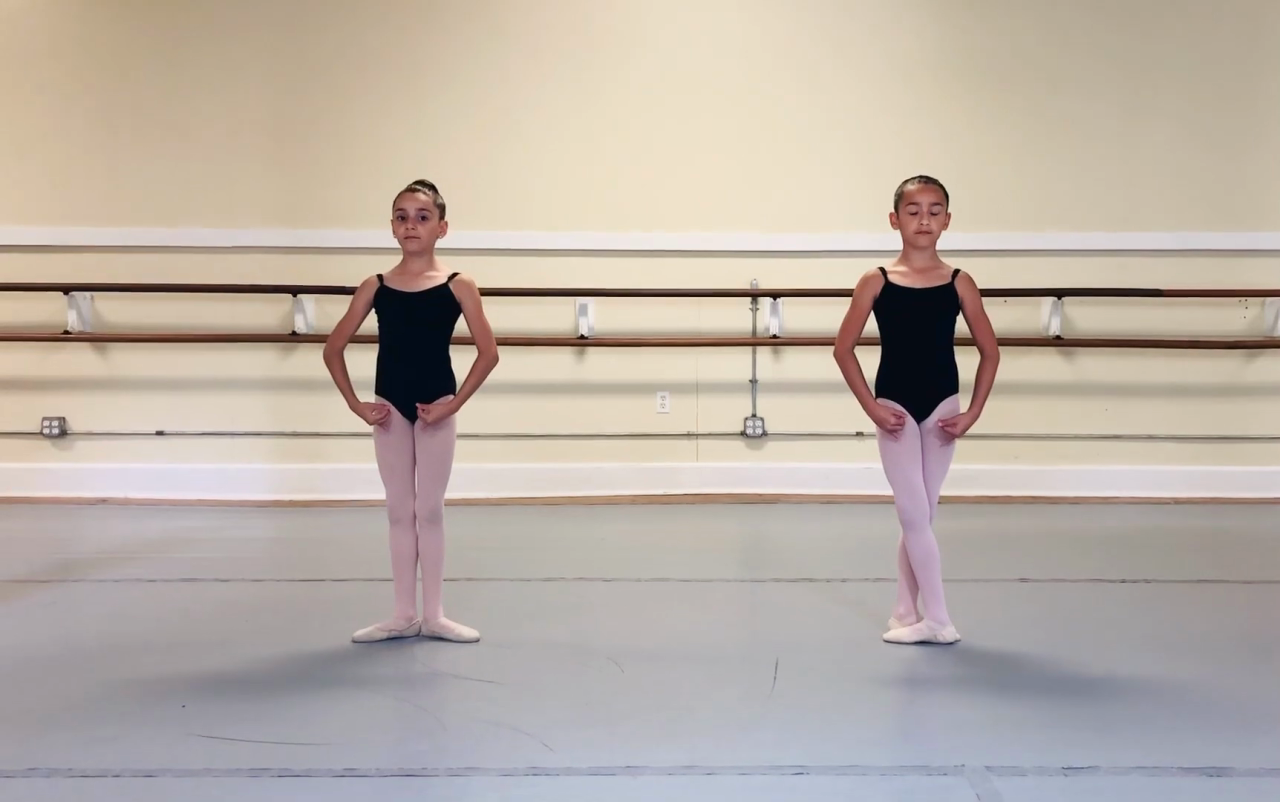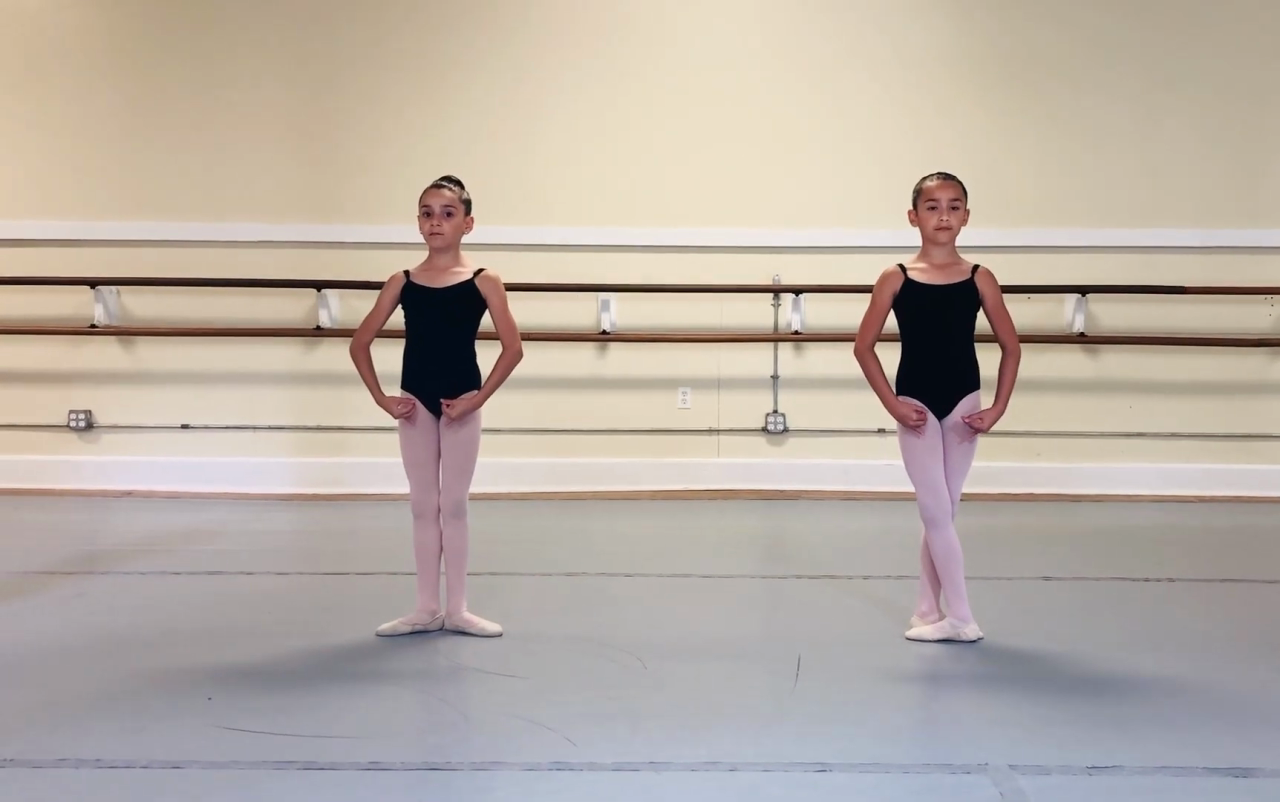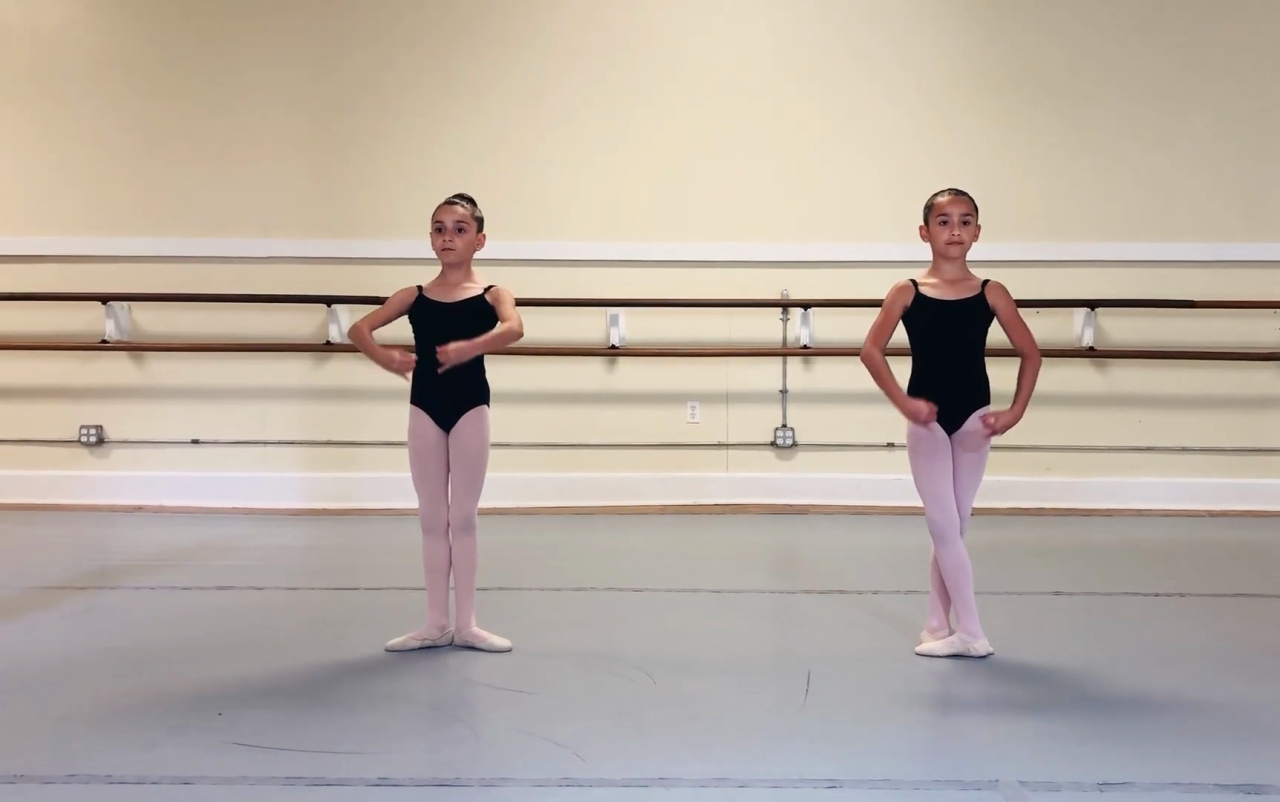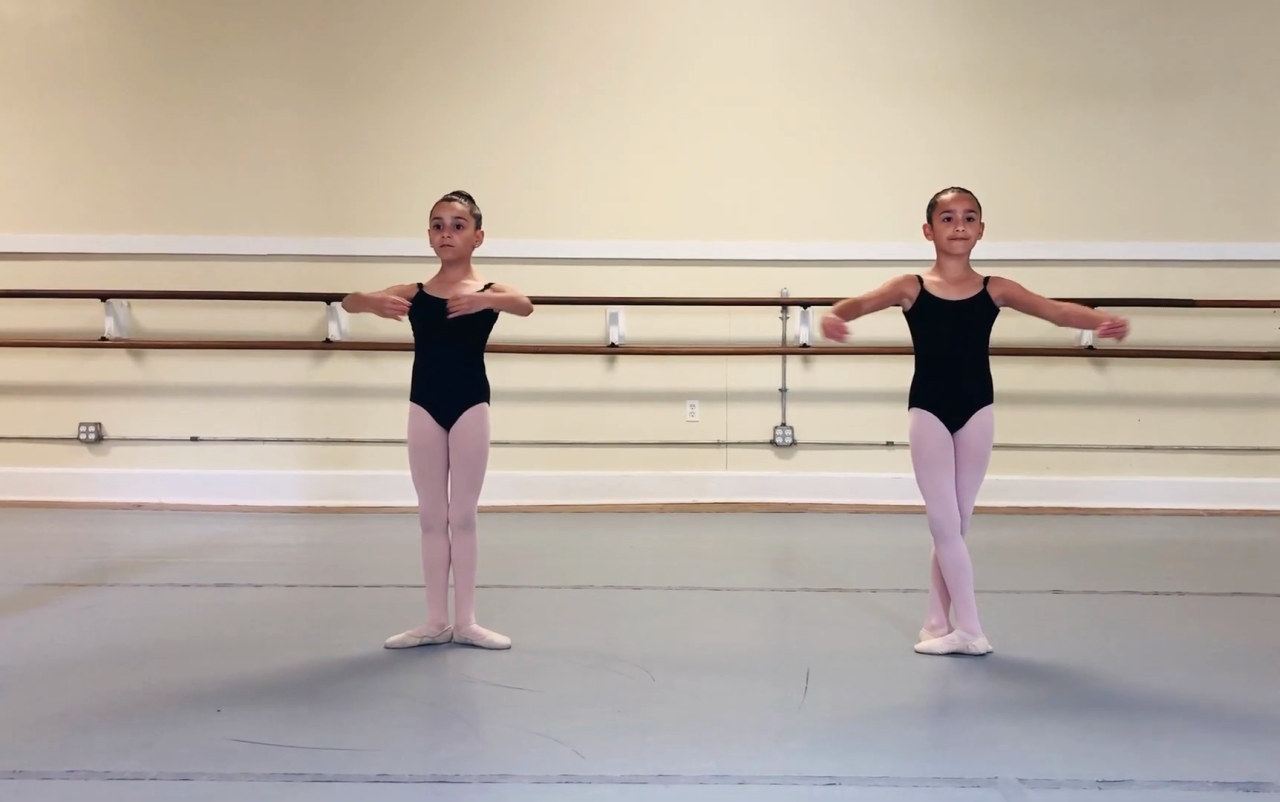
dt=1s
person 1, frame 1
left shoulder: (959, 282)
right shoulder: (876, 281)
left elbow: (989, 351)
right elbow: (844, 348)
left wrist: (973, 412)
right wrist: (871, 407)
left hip: (941, 406)
right hip: (896, 407)
left knee: (920, 517)
right knee: (914, 515)
left ankle: (906, 614)
right ankle: (936, 618)
person 1, frame 2
left shoulder: (979, 278)
right shoulder: (895, 278)
left elbow: (1010, 346)
right elbow: (864, 345)
left wrist: (998, 407)
right wrist: (891, 404)
left hip: (963, 402)
right hip: (916, 404)
left knee: (943, 513)
right knee: (935, 512)
left ankle: (927, 612)
right ankle: (960, 616)
person 1, frame 3
left shoulder: (991, 293)
right shoulder: (906, 293)
left elbow: (1030, 354)
right elbow: (871, 350)
left wrist: (1016, 410)
right wrist: (902, 402)
left hip: (974, 416)
right hip: (928, 417)
left knee: (954, 527)
right knee: (943, 526)
left ankle: (938, 626)
right ankle: (970, 631)
person 1, frame 4
left shoulder: (995, 289)
right shoulder: (910, 287)
left elbow: (1057, 310)
right elbow: (857, 303)
left wrist: (1102, 321)
right wrist: (836, 316)
left hip: (976, 410)
right hip: (928, 410)
left knee: (956, 524)
right knee: (944, 523)
left ankle: (938, 623)
right ankle: (968, 628)
person 2, frame 1
left shoulder: (458, 285)
right shoulder: (376, 286)
left elbow: (488, 353)
right elbow: (333, 348)
left wrist: (455, 403)
right wrist: (356, 404)
left hip: (436, 409)
right hip: (390, 409)
left knee: (430, 511)
right knee: (399, 512)
left ankle: (433, 614)
right ankle: (404, 614)
person 2, frame 2
left shoulder: (484, 281)
right shoulder: (402, 282)
left elbow: (513, 348)
right elbow: (359, 343)
left wrist: (480, 397)
right wrist: (381, 398)
left hip: (461, 402)
right hip: (415, 402)
left knee: (455, 505)
right knee: (423, 505)
left ankle: (457, 609)
right ankle: (427, 608)
person 2, frame 3
left shoulder: (492, 295)
right shoulder: (414, 296)
left elbow: (514, 328)
right elbow: (358, 328)
left wrist: (471, 347)
right wrist: (382, 354)
left hip: (470, 409)
right hip: (424, 410)
left knee: (464, 519)
right knee: (432, 519)
left ankle: (466, 623)
right ankle: (436, 623)
person 2, frame 4
left shoulder: (491, 292)
right shoulder: (413, 293)
left elbow: (525, 305)
right elbow: (349, 301)
left wrist: (483, 301)
right wrist: (377, 304)
left hip: (470, 406)
right hip: (424, 407)
left knee: (463, 516)
right knee: (431, 516)
left ankle: (465, 620)
right ankle: (436, 620)
